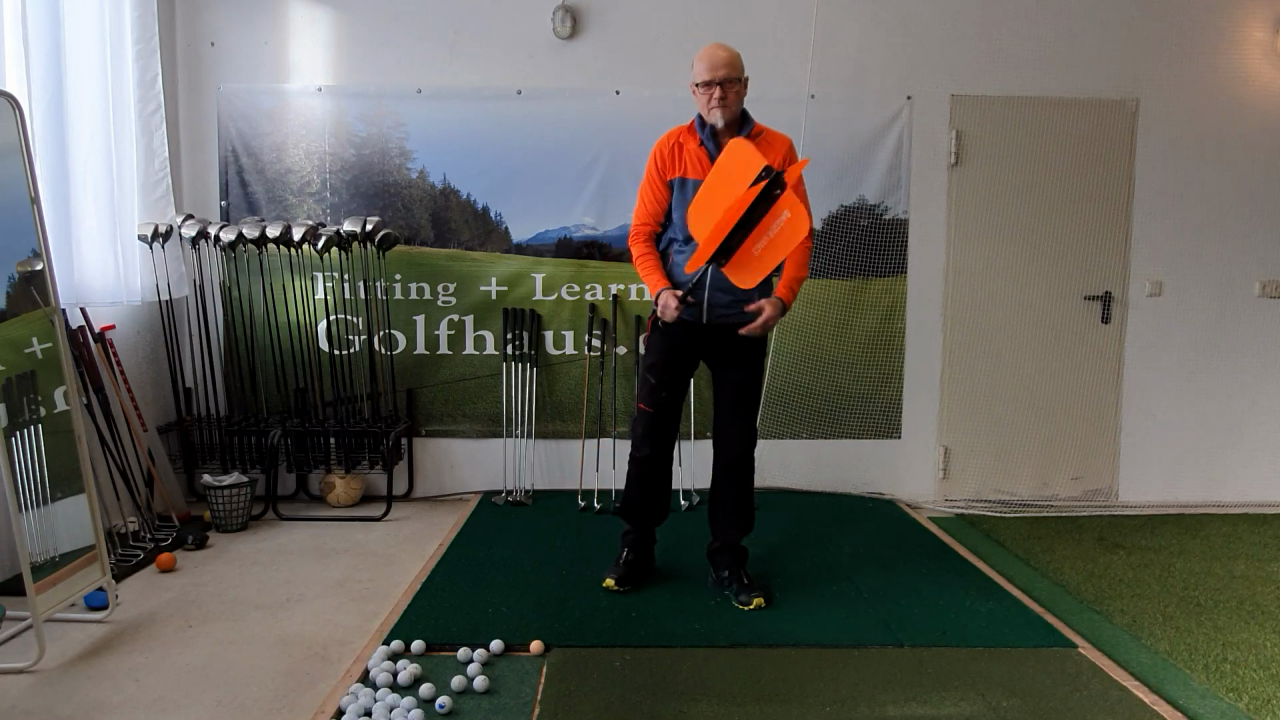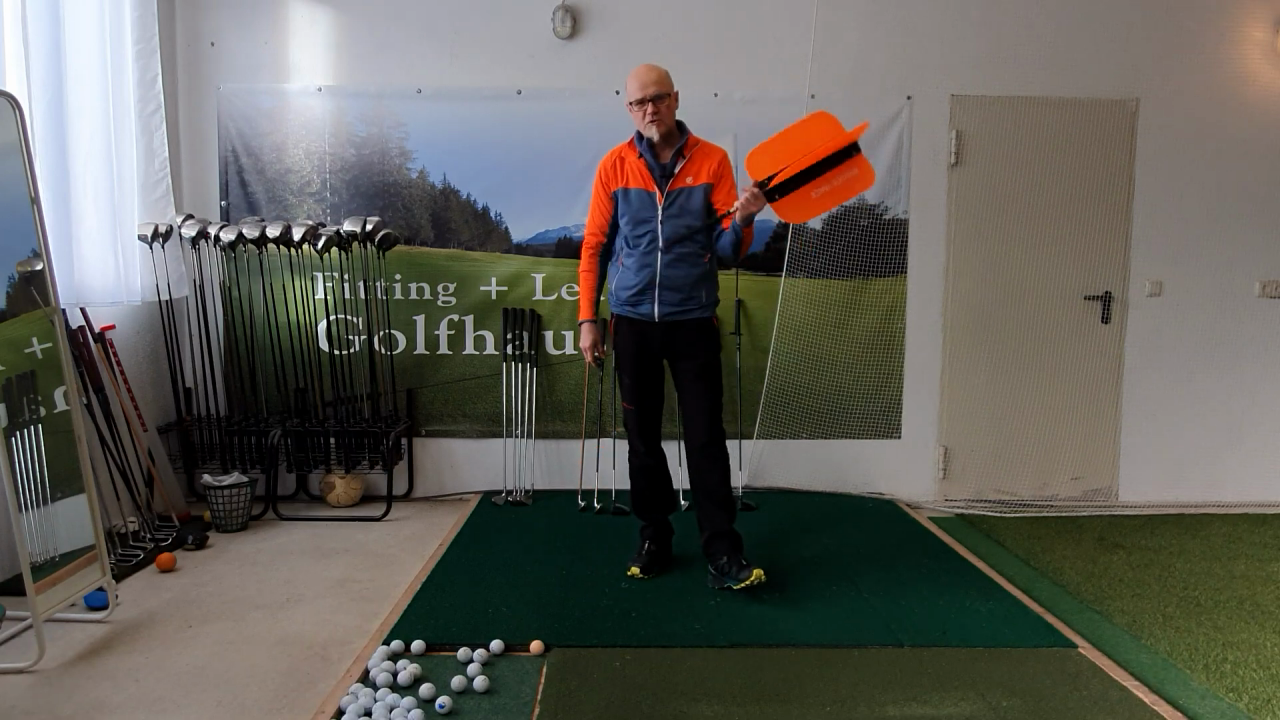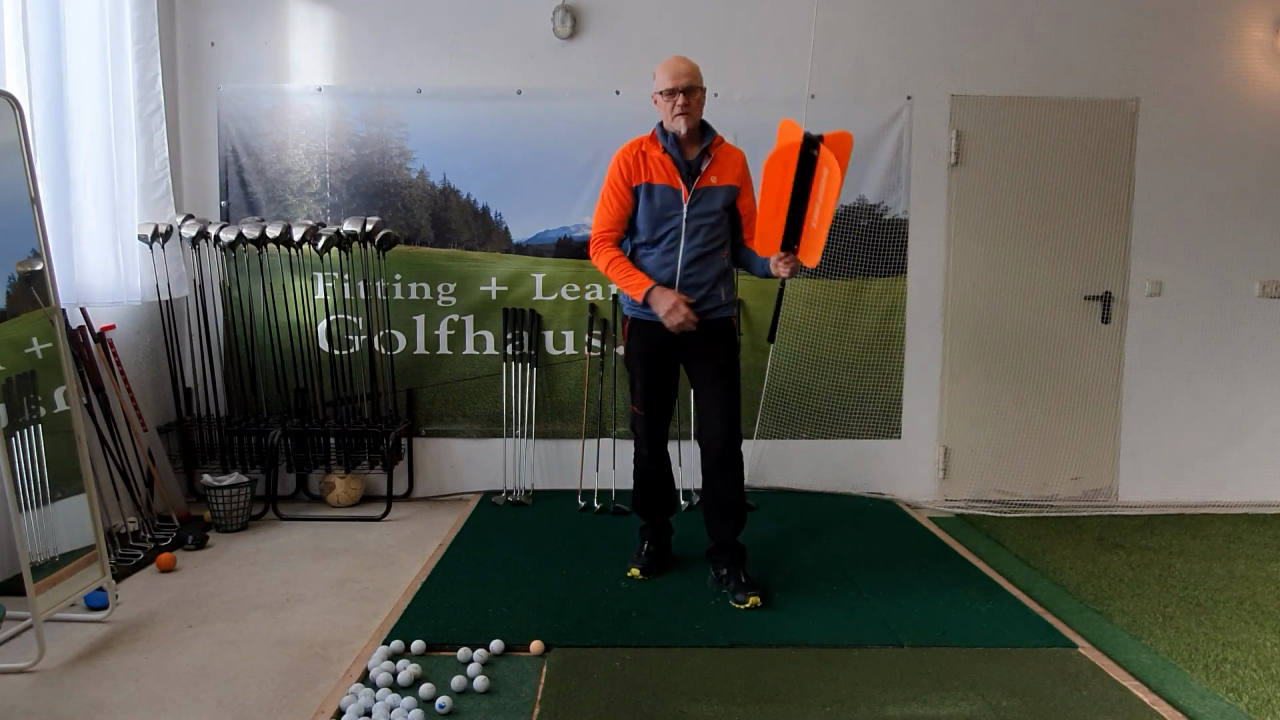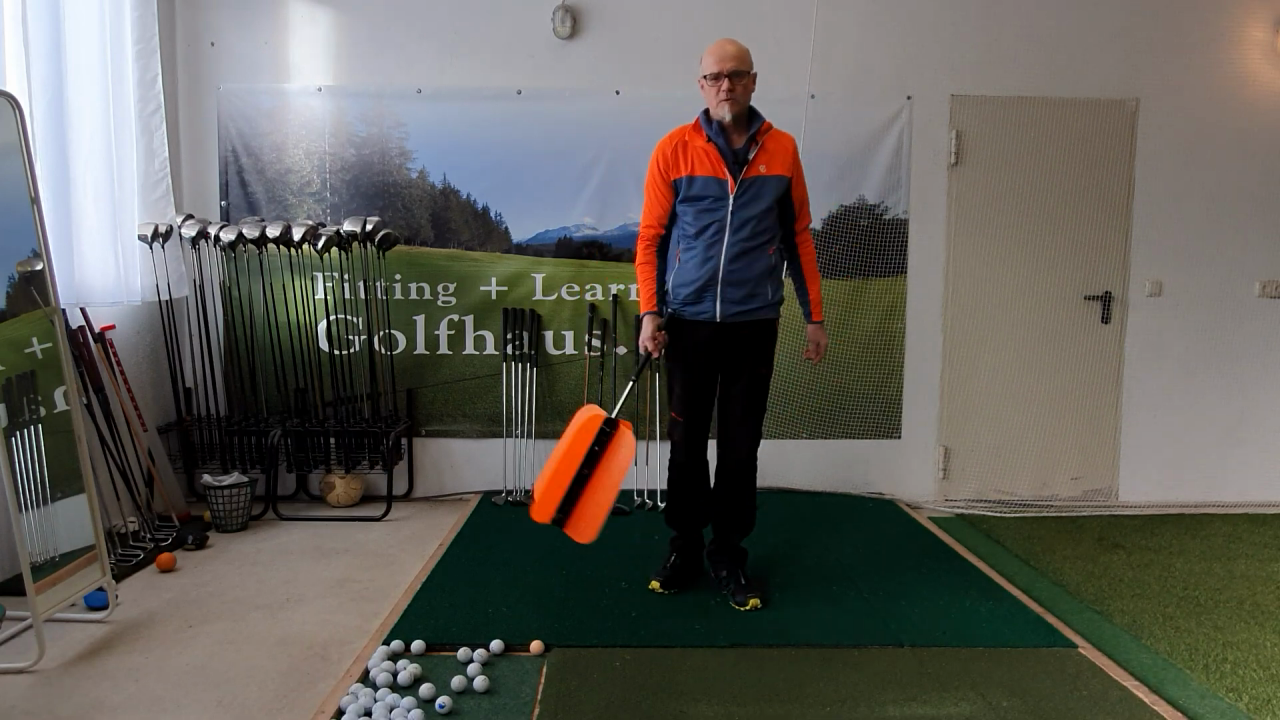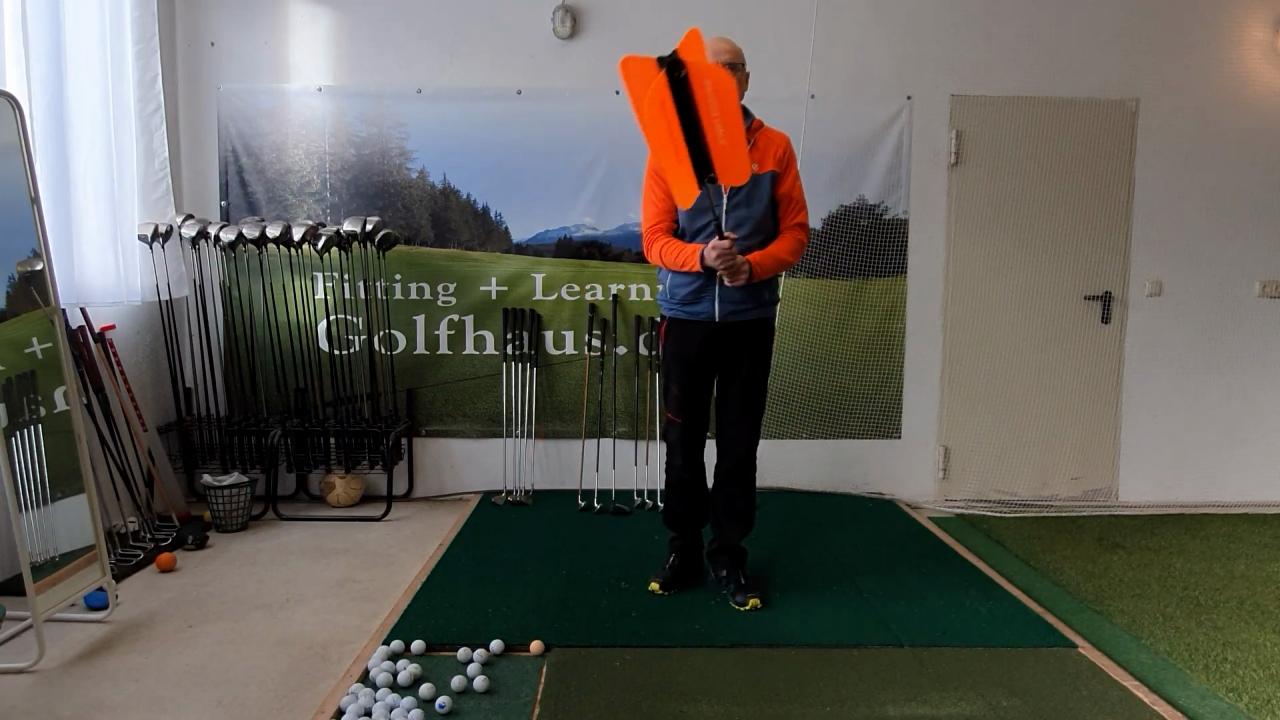
dt=1s
person 1, frame 1
left shoulder: (778, 150)
right shoulder: (669, 149)
left elbow: (798, 235)
right elbow: (642, 233)
left wrist: (781, 297)
right wrist: (660, 289)
left hip: (742, 323)
right hip: (677, 317)
left knee: (735, 445)
right knee: (650, 436)
left ankle: (728, 561)
right ankle: (637, 546)
person 1, frame 2
left shoulder: (713, 160)
right shoulder: (614, 165)
left elbow: (730, 250)
right elbow: (594, 246)
left wrist: (742, 221)
right wrist: (588, 317)
left hip: (694, 321)
right hip: (632, 321)
left knee: (705, 436)
right knee: (641, 435)
left ankle: (722, 552)
right ankle: (653, 537)
person 1, frame 3
left shoulder: (732, 161)
right shoulder: (631, 159)
left elbow: (743, 240)
right elbow: (603, 243)
left wrist: (772, 262)
right wrist: (652, 293)
left hip: (714, 321)
right hip: (649, 323)
left knee: (722, 440)
right knee: (649, 436)
left ankle: (726, 558)
right ankle: (654, 537)
person 1, frame 4
left shoulder: (782, 149)
right shoulder: (673, 149)
left elbow: (798, 237)
right elbow: (650, 238)
left wrist: (814, 315)
right wrist: (650, 312)
left hip: (754, 322)
right hip: (687, 320)
left knee: (740, 443)
right knee: (686, 440)
left ankle: (728, 554)
right ankle: (683, 547)
person 1, frame 5
left shoulder: (776, 147)
left elbow: (795, 233)
right elbow: (655, 239)
left wrist: (752, 265)
right wrist: (704, 257)
left hip: (751, 319)
right hip: (686, 317)
left knee: (739, 441)
right knee: (683, 440)
left ankle: (728, 554)
right ankle: (683, 548)
